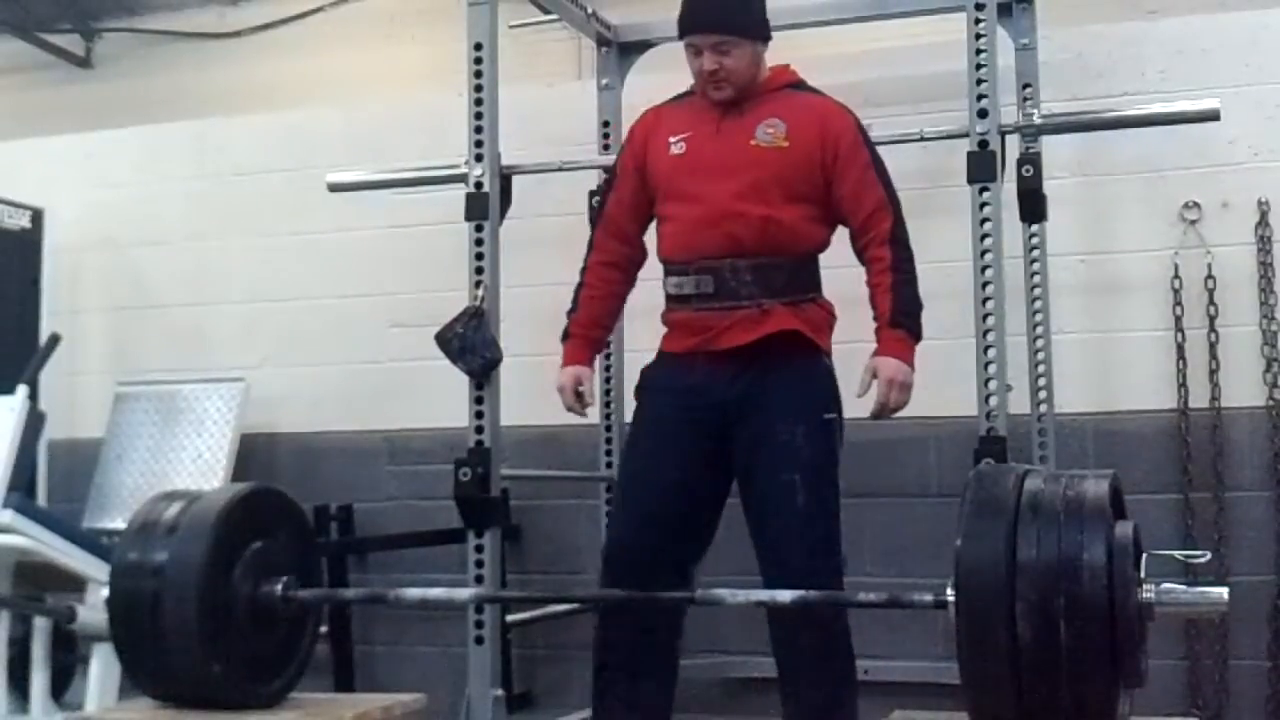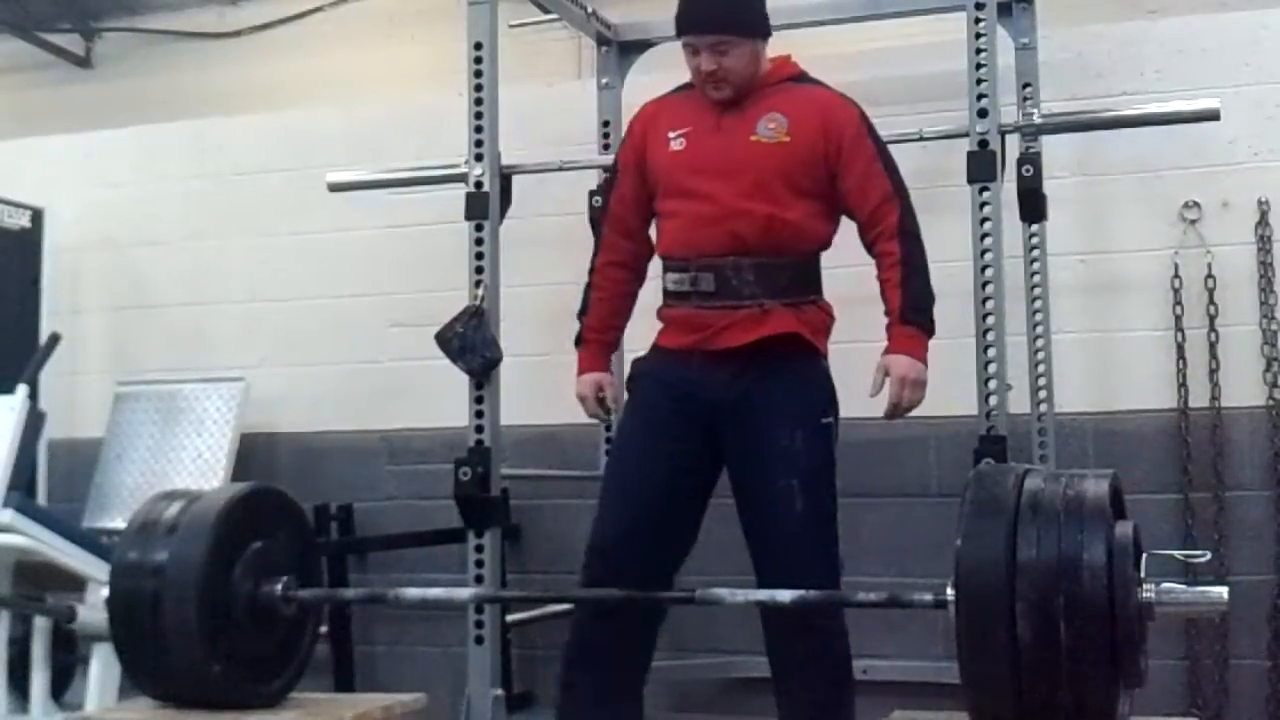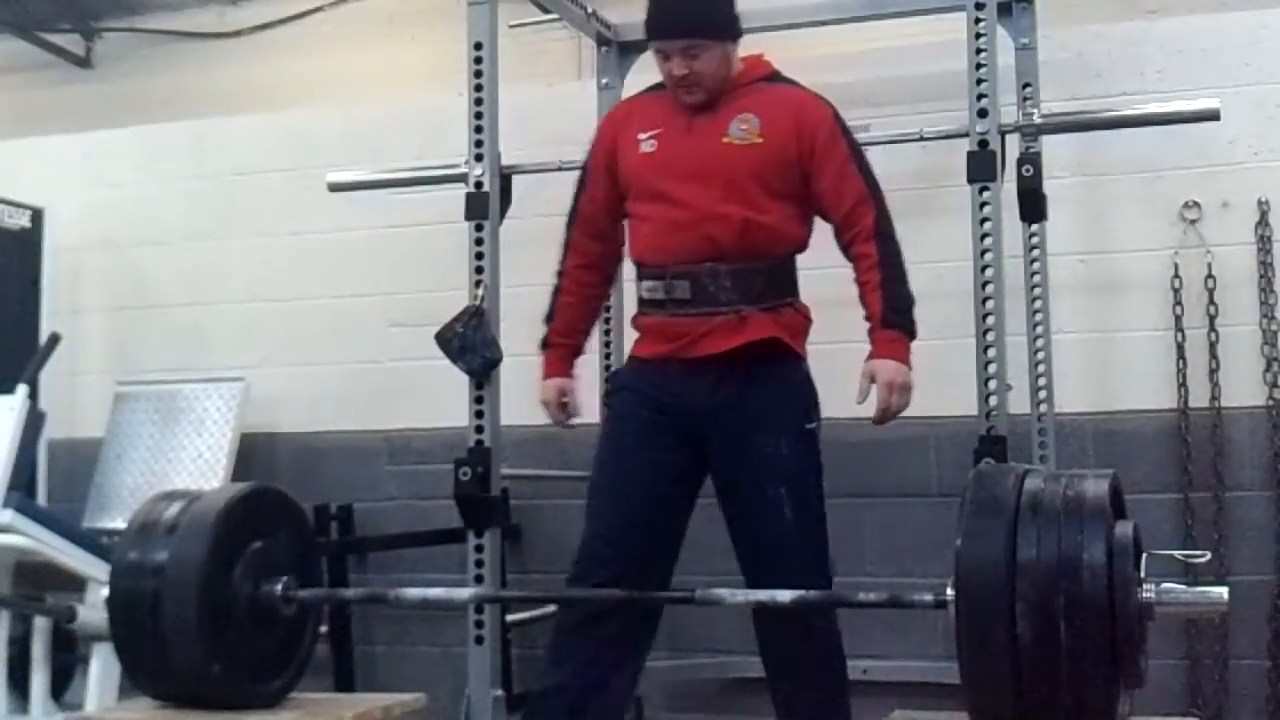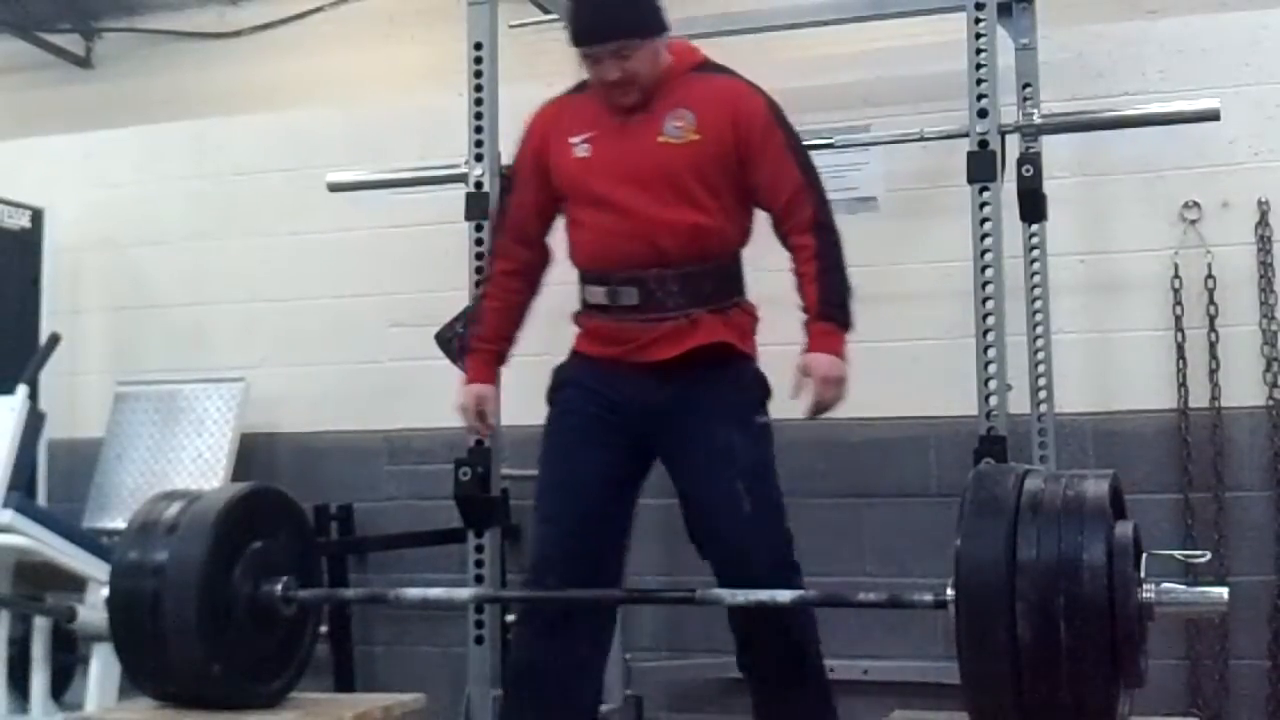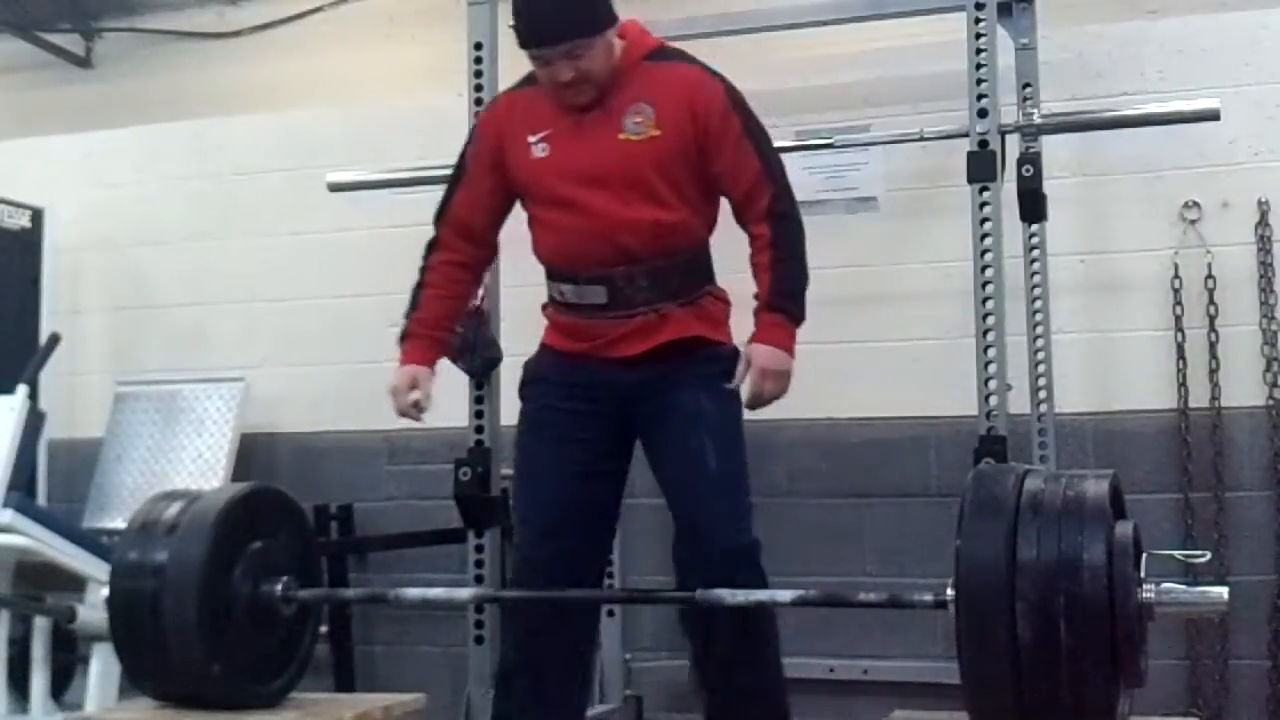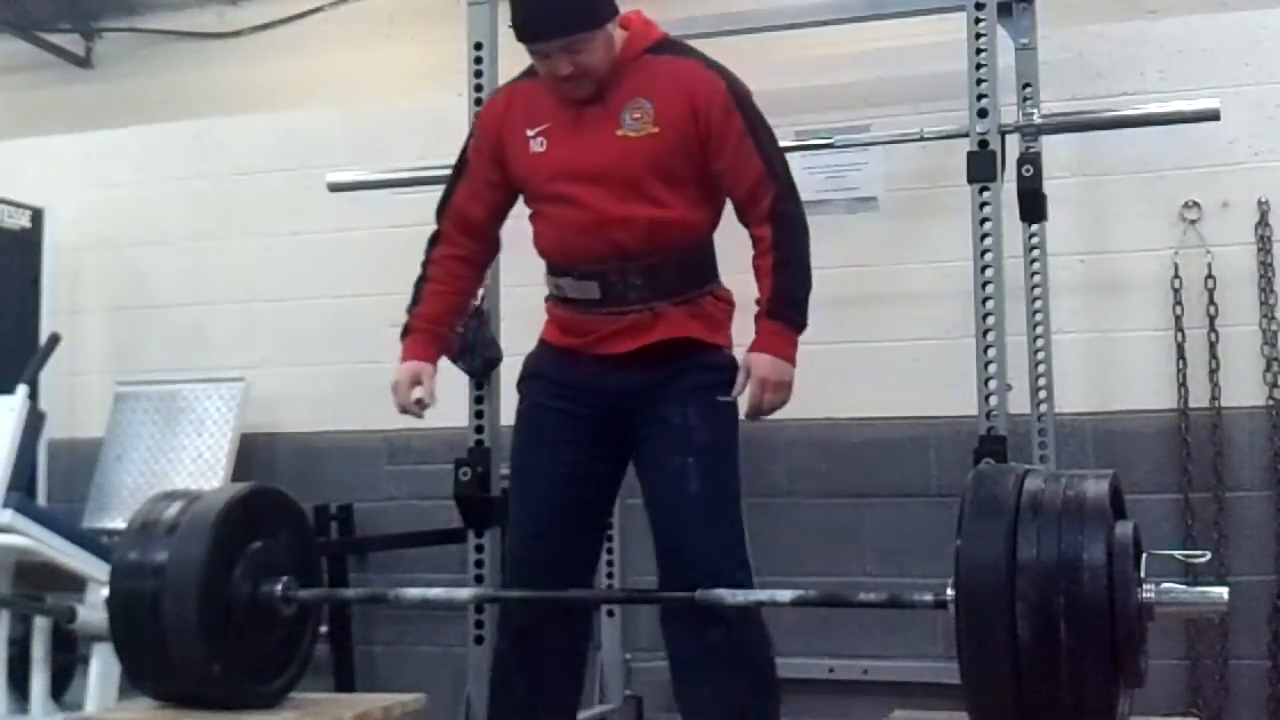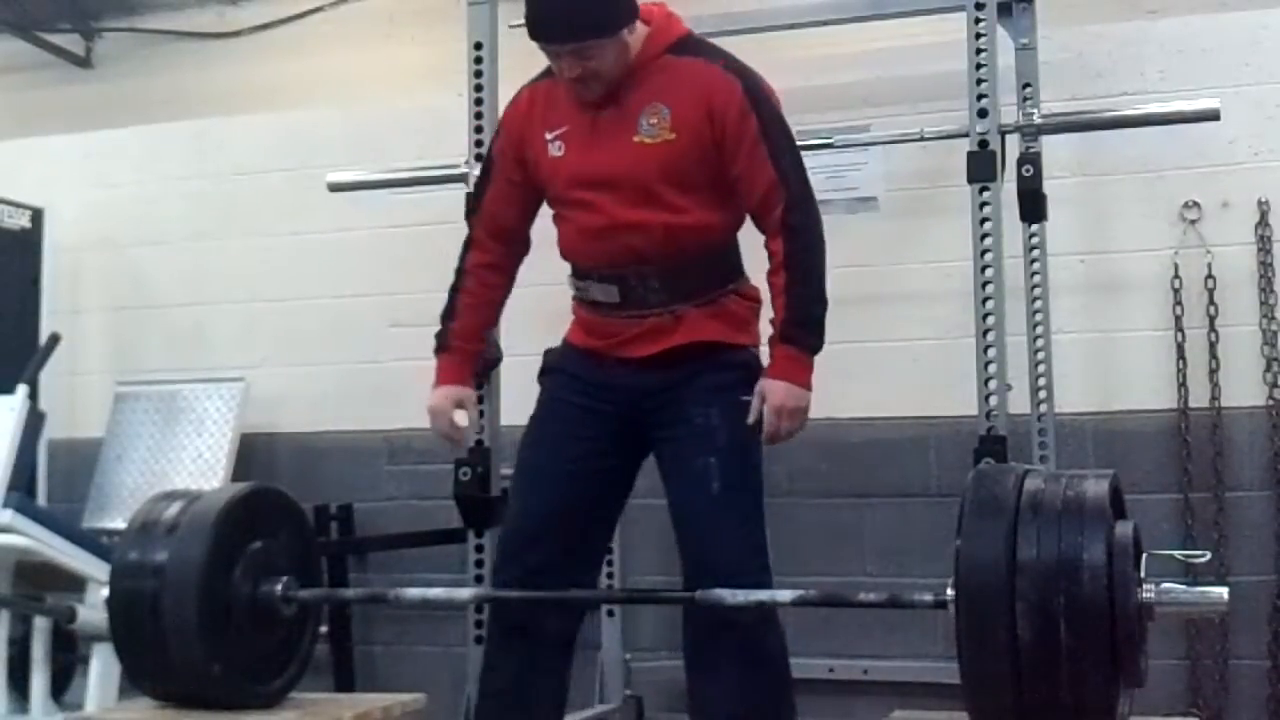
dt=0.2s
person 1, frame 1
left shoulder: (818, 120)
right shoulder: (655, 130)
left elbow: (880, 232)
right elbow: (613, 247)
left wrist: (896, 341)
right wrist: (580, 348)
left hip: (783, 371)
right hip: (682, 372)
left knee: (801, 574)
right knee: (634, 558)
person 1, frame 2
left shoulder: (823, 113)
right shoulder: (655, 124)
left elbow: (891, 226)
right elbow: (619, 246)
left wrist: (908, 338)
right wrist: (594, 352)
left hip: (781, 371)
right hip: (674, 371)
left knee: (798, 578)
right knee: (619, 564)
person 1, frame 3
left shoulder: (795, 113)
right shoulder: (626, 125)
left elbow: (865, 228)
right elbow: (587, 250)
left wrist: (890, 342)
right wrist: (558, 357)
left hip: (760, 375)
right hip: (652, 380)
left knee: (789, 580)
right knee: (607, 573)
person 1, frame 4
left shoulder: (730, 103)
right shoulder: (554, 126)
left elbow: (806, 218)
right elbow: (514, 251)
left wrist: (825, 334)
right wrist: (482, 362)
left hip: (711, 370)
right hip: (600, 378)
left knee: (757, 563)
right knee: (562, 576)
person 1, frame 5
left shoulder: (690, 90)
right shoulder: (508, 120)
left elbow: (769, 208)
right elbow: (459, 242)
left wrist: (776, 327)
right wrist: (420, 349)
left hip: (684, 359)
right hip: (570, 371)
left knee: (720, 555)
right knee: (546, 576)
person 1, frame 6
left shoulder: (696, 85)
right shoulder: (508, 112)
left elbow: (773, 210)
right elbow: (462, 237)
left wrist: (777, 336)
right wrist: (422, 345)
left hip: (682, 363)
right hip: (567, 367)
left knee: (704, 575)
right knee: (536, 577)
person 1, frame 7
left shoulder: (716, 86)
right shoulder: (530, 111)
left elbow: (790, 221)
right elbow: (491, 244)
left wrist: (791, 360)
right wrist: (456, 365)
left hip: (705, 364)
right hip: (590, 365)
left knee: (724, 578)
right knee: (529, 566)
